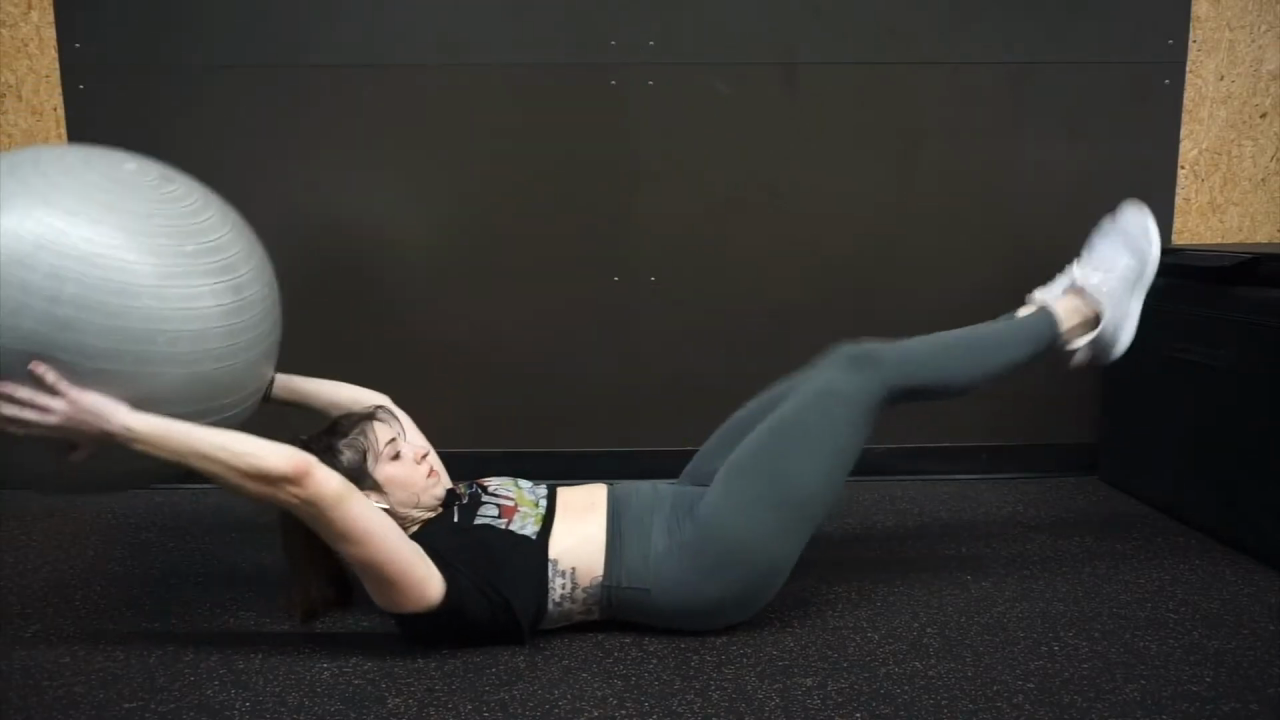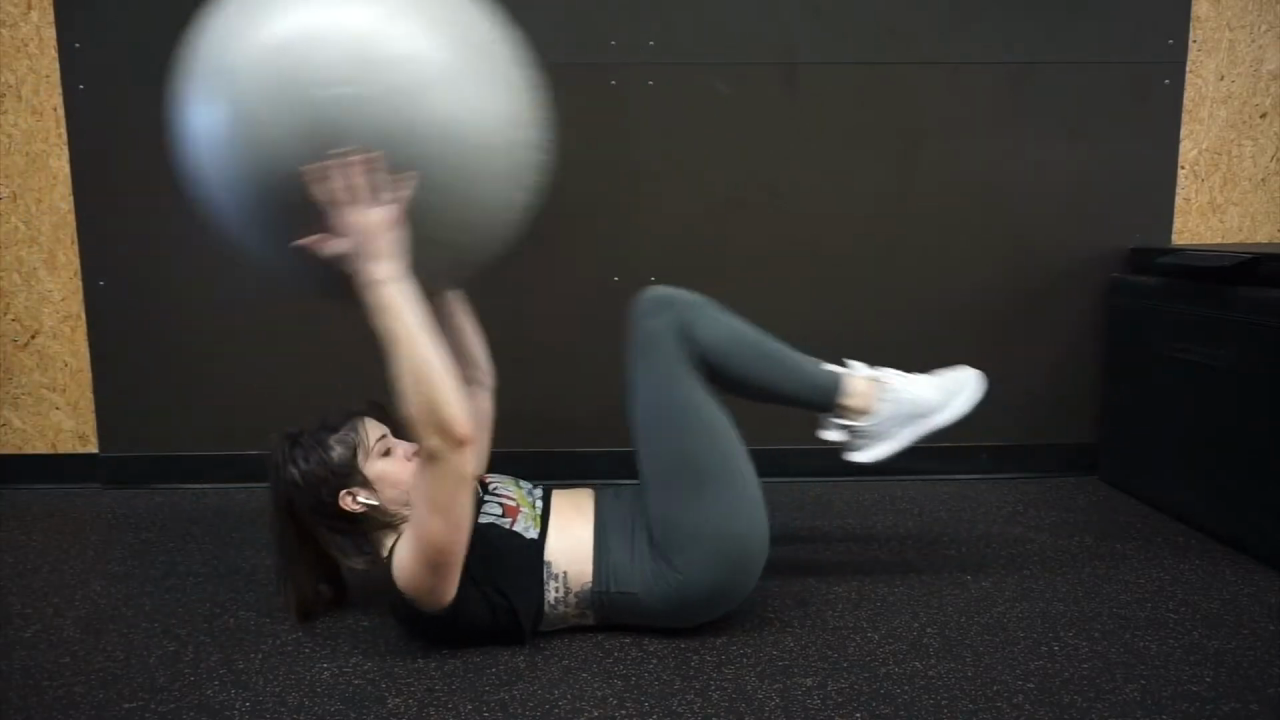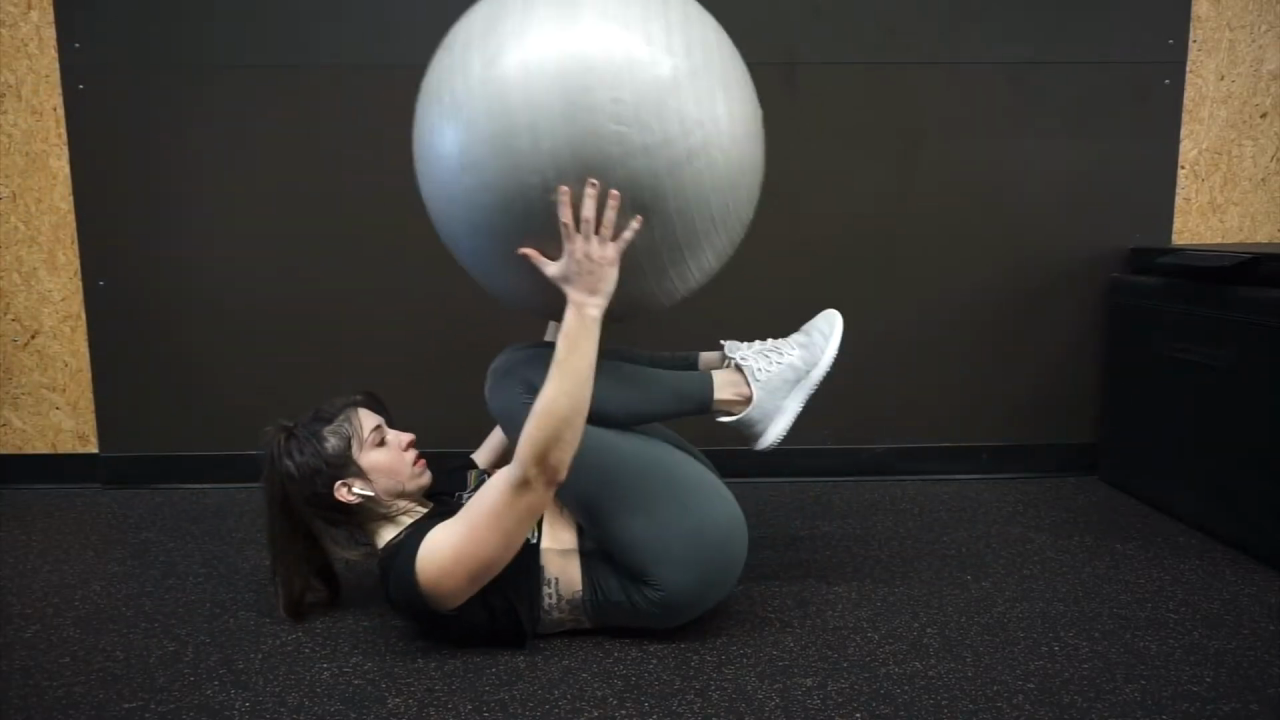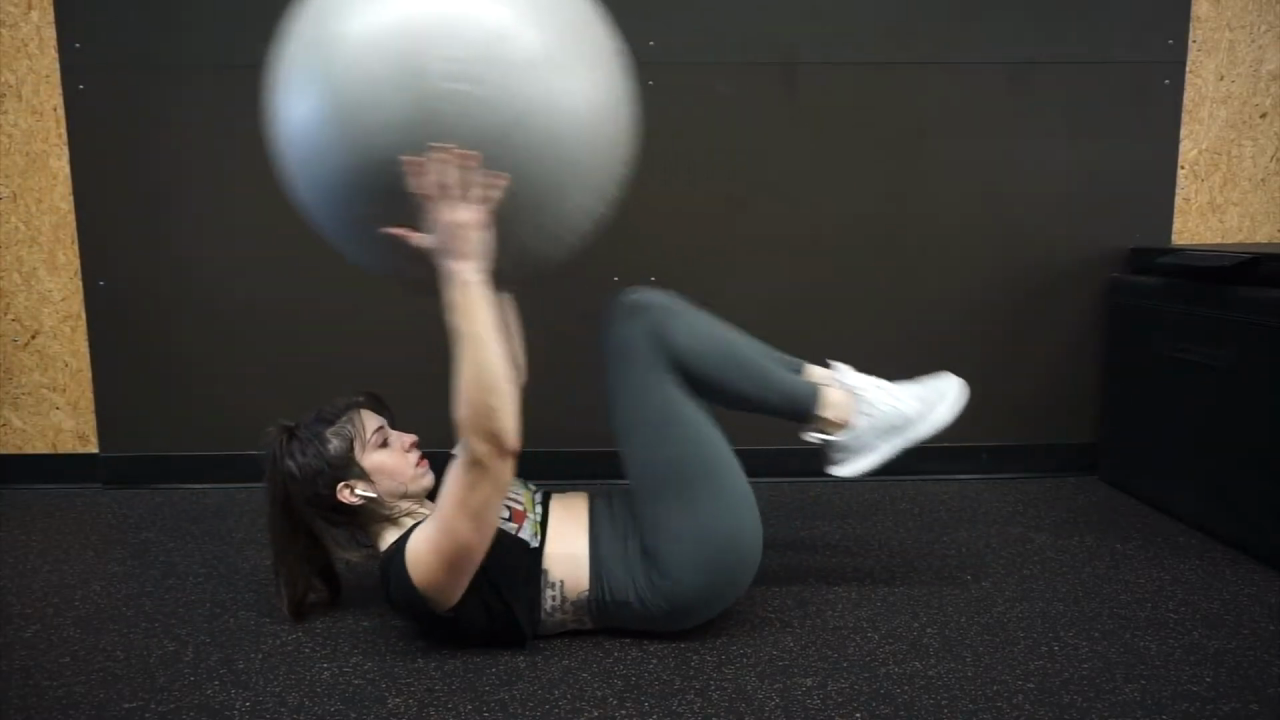
dt=0.4s
person 1, frame 1
left shoulder: (442, 516)
right shoulder: (421, 587)
left elbow: (374, 403)
right elbow: (297, 478)
left wrist: (250, 378)
right wrist: (122, 422)
left hip: (684, 512)
right hip: (707, 563)
left knee: (847, 362)
right knee: (858, 371)
left ankle: (1056, 313)
right ankle: (1076, 312)
person 1, frame 2
left shoulder: (452, 520)
right shoulder: (424, 582)
left elbow: (475, 379)
right elbow: (448, 436)
left wrist: (423, 274)
right wrist: (382, 270)
left hip: (692, 543)
right hip: (701, 562)
left knee: (660, 322)
right knee: (657, 313)
left ankle: (857, 398)
right ankle: (861, 403)
person 1, frame 3
left shoulder: (435, 504)
right shoulder: (423, 568)
right elbow: (542, 467)
left wrist: (575, 296)
right wrist: (585, 299)
left hip: (677, 530)
right hip: (689, 552)
left knee: (525, 380)
right knee: (517, 379)
left ankle: (733, 373)
right ankle: (737, 388)
person 1, frame 4
left shoulder: (434, 508)
right shoulder: (423, 570)
left elbow: (506, 383)
right elbow: (497, 437)
left wrist: (478, 273)
right wrist: (464, 267)
left hip: (685, 548)
right hip: (696, 563)
left knee: (634, 326)
right knee: (639, 319)
left ankle: (835, 394)
right ankle: (840, 413)
